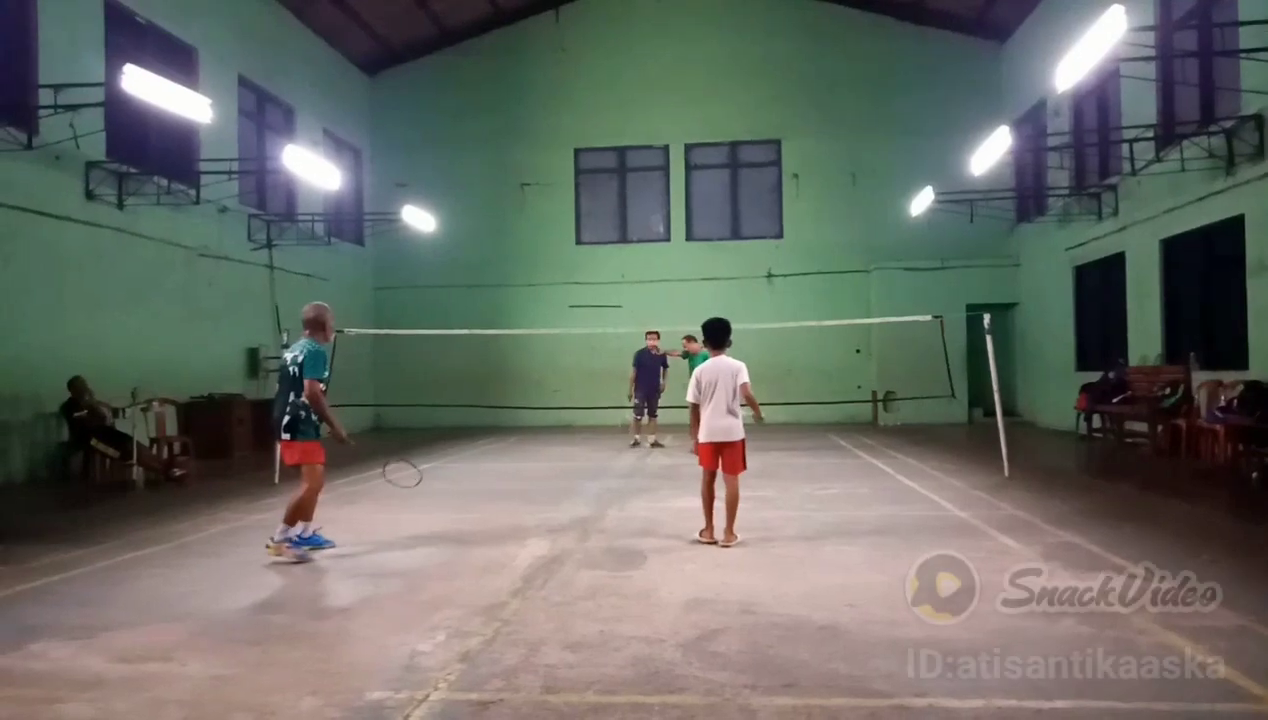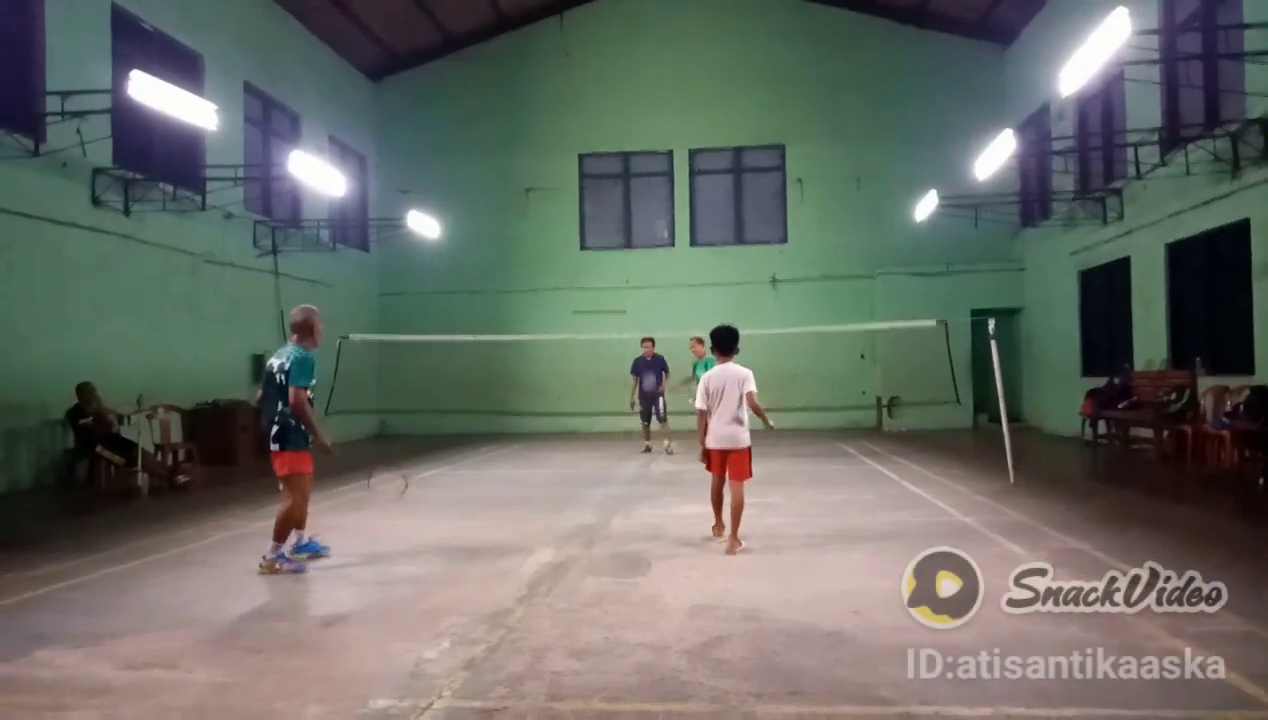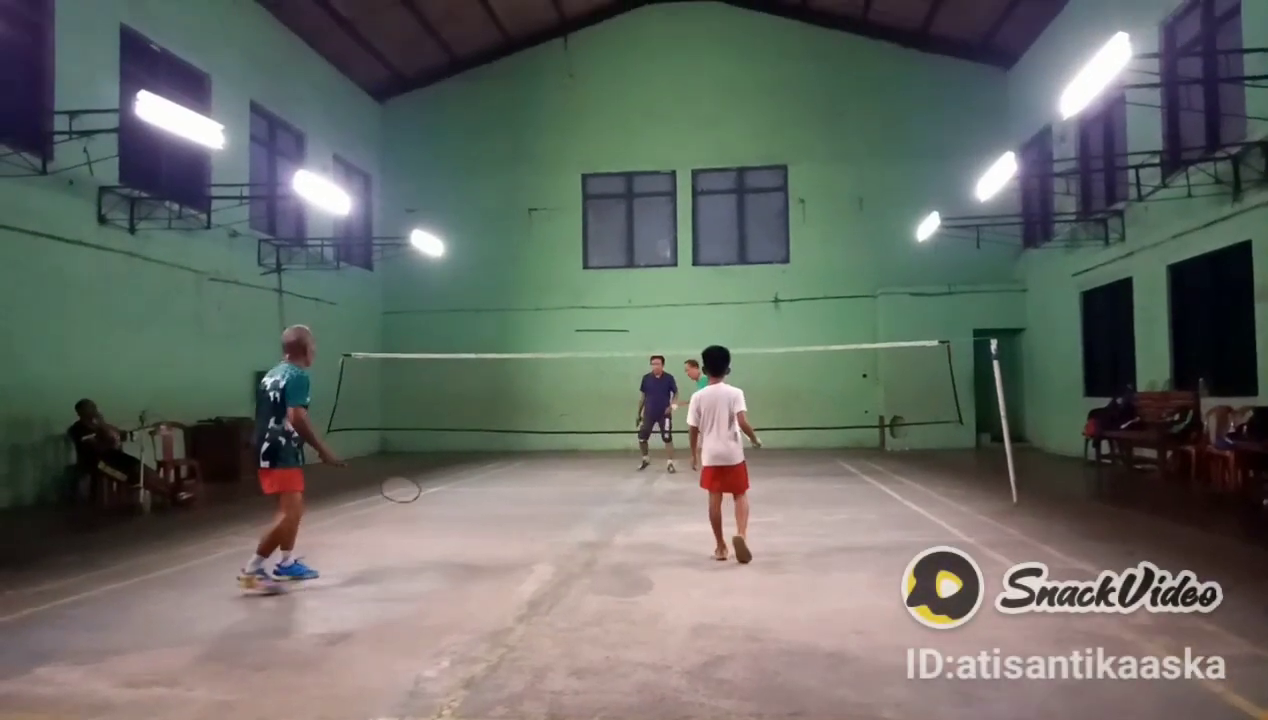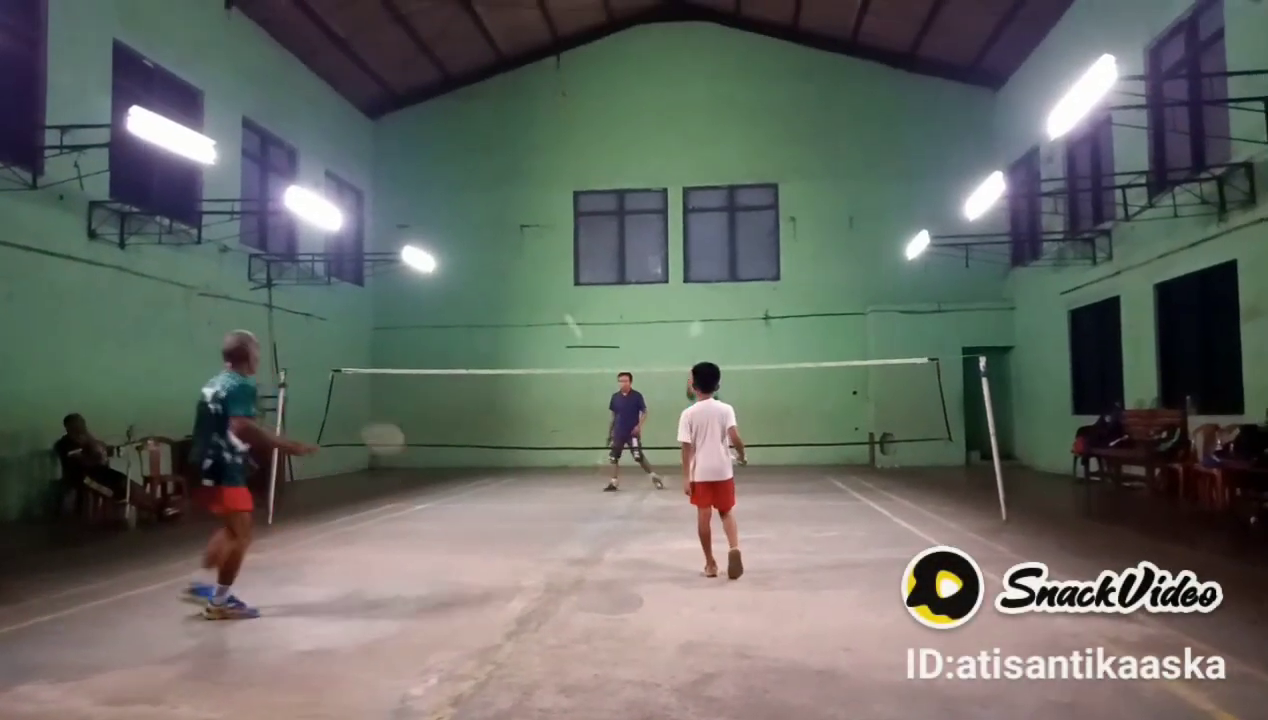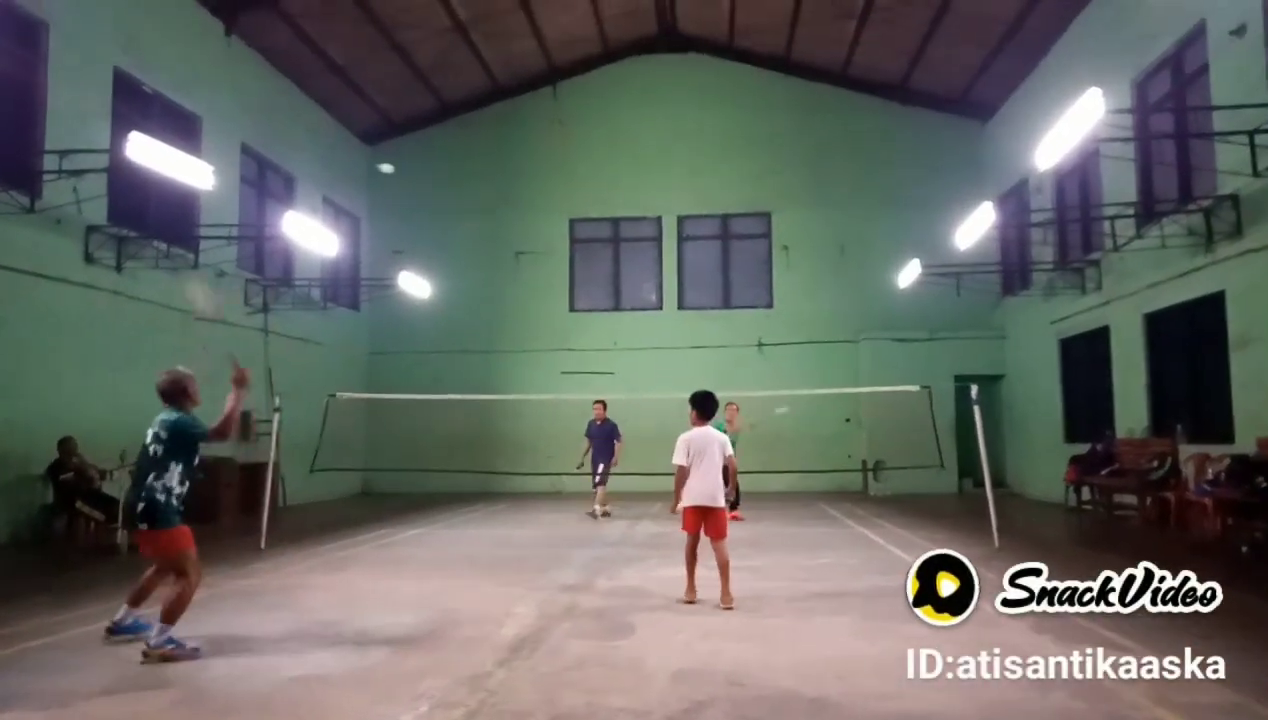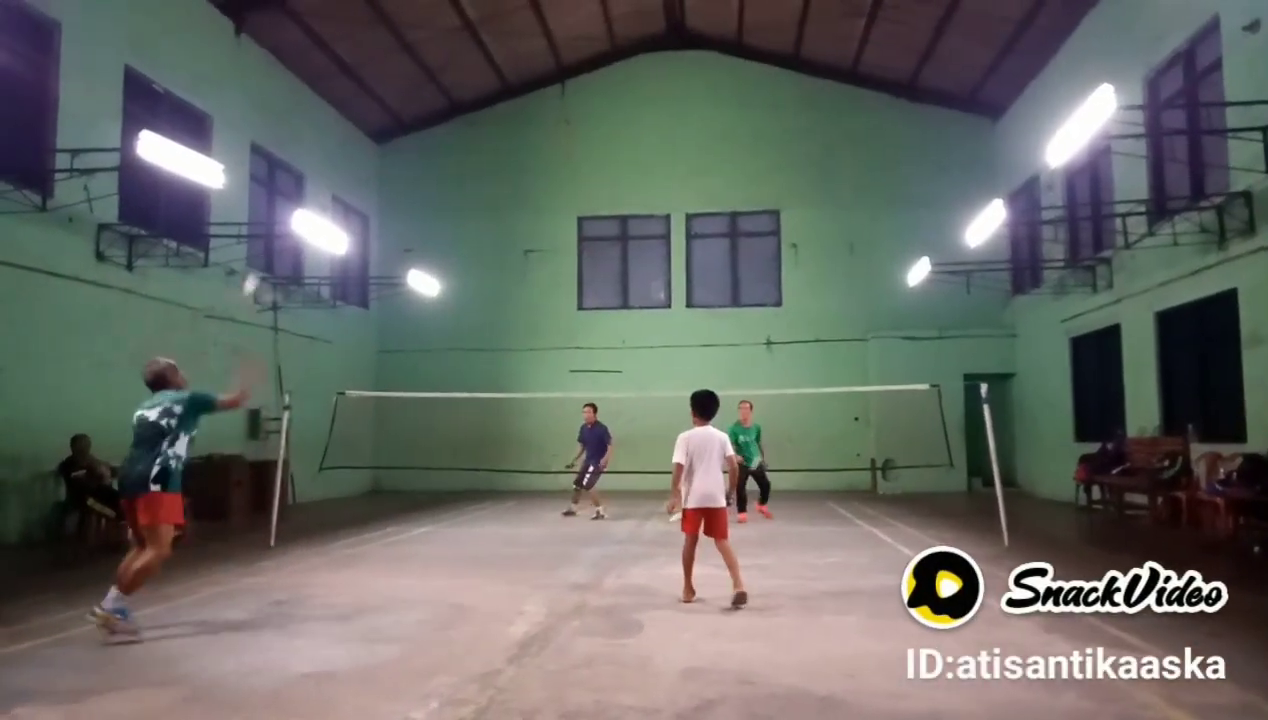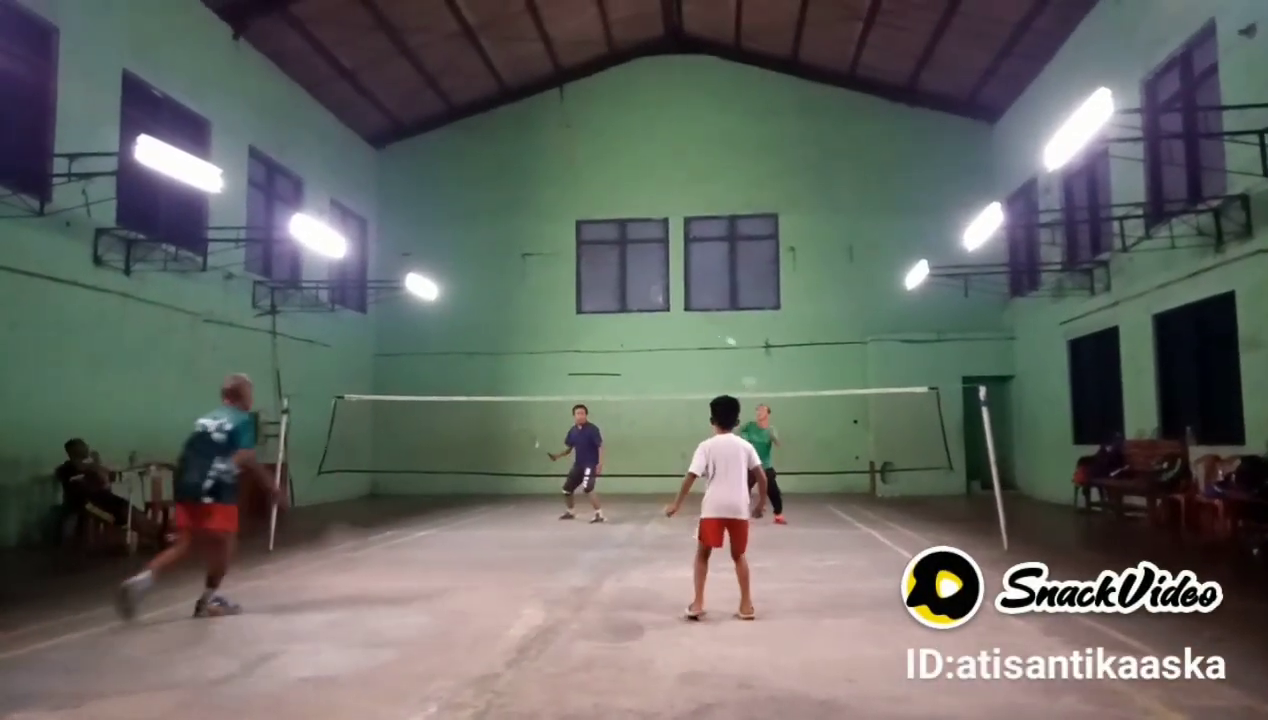
dt=0.5s
person 1, frame 1
left shoulder: (294, 350)
right shoulder: (316, 351)
left elbow: (282, 389)
right elbow: (312, 393)
right wrist: (335, 426)
left hip: (288, 424)
right hip: (300, 427)
left knee: (311, 480)
right knee: (313, 482)
left ankle: (305, 533)
right ankle: (280, 538)
person 1, frame 2
left shoulder: (279, 356)
right shoulder: (303, 357)
left elbow: (261, 397)
right elbow: (297, 401)
right wrist: (318, 435)
left hip: (277, 434)
right hip: (290, 437)
left knee: (302, 488)
right knee: (295, 495)
left ankle: (302, 540)
right ankle: (272, 557)
person 1, frame 3
left shoulder: (272, 375)
right shoulder: (297, 376)
right elbow: (297, 419)
right wrist: (322, 450)
left hip: (270, 451)
right hip: (281, 455)
left knee: (293, 509)
right knee: (289, 513)
left ankle: (286, 563)
right ankle: (252, 570)
person 1, frame 4
left shoulder: (213, 385)
right shoulder: (241, 386)
right elbow: (242, 427)
left wrist: (249, 449)
right wrist: (285, 445)
left hip: (208, 467)
right hip: (225, 470)
left knee: (230, 530)
right knee: (240, 535)
left ankle: (202, 582)
right ankle: (221, 600)
person 1, frame 5
left shoulder: (167, 421)
right shoulder: (180, 423)
right elbow: (223, 431)
right wrist: (237, 390)
left hip: (150, 507)
right hip: (159, 512)
left knee: (165, 567)
right knee: (189, 576)
left ankle: (122, 621)
right ankle: (159, 642)
person 1, frame 6
left shoulder: (143, 410)
right shoulder: (187, 399)
right elbow: (231, 402)
right wrist: (244, 385)
left hip: (132, 481)
right hip: (160, 483)
left knee: (141, 547)
right knee: (159, 549)
left ankle: (113, 607)
right ankle: (111, 605)
person 1, frame 7
left shoulder: (205, 420)
right shoulder: (243, 421)
left elbow: (185, 457)
right elbow: (245, 460)
right wrist: (271, 487)
left hip: (187, 489)
right hip: (215, 493)
left knee: (183, 545)
right knee: (223, 547)
left ankle: (139, 583)
right ankle: (209, 599)
person 2, frame 1
left shoulder: (700, 371)
right shoulder: (738, 366)
left elbow: (694, 408)
right elbow: (747, 395)
left wrist: (695, 436)
right wrist: (758, 413)
left hip: (708, 433)
right hip: (732, 432)
left knee: (708, 479)
right knee: (731, 480)
left ankle: (708, 530)
right ankle: (729, 533)
person 2, frame 2
left shoulder: (707, 378)
right shoulder: (744, 374)
left elbow: (702, 414)
right elbow: (752, 403)
left wrist: (702, 445)
right wrist: (767, 421)
left hip: (715, 439)
right hip: (738, 438)
left knee: (717, 483)
right knee: (737, 487)
left ankle: (719, 526)
right ankle: (733, 538)
person 2, frame 3
left shoulder: (698, 397)
right shoulder: (735, 393)
left elbow: (693, 430)
right elbow: (743, 423)
left wrist: (694, 454)
right wrist: (755, 440)
left hip: (710, 456)
right hip: (733, 455)
left knee: (715, 500)
right knee: (740, 496)
left ankle: (721, 547)
right ankle: (741, 534)
person 2, frame 4
left shoulder: (689, 413)
right shoulder: (726, 409)
left elbow: (686, 447)
right elbow: (735, 438)
left wrist: (686, 477)
right wrist: (742, 456)
left hip: (700, 473)
right hip: (723, 471)
left knee: (704, 516)
right knee: (726, 513)
left ankle: (710, 563)
right ankle: (734, 549)
person 2, frame 5
left shoulder: (686, 438)
right shoulder: (722, 438)
left elbow: (681, 471)
right elbow: (733, 466)
left wrist: (676, 498)
left hip: (692, 498)
right hip: (715, 498)
left knee: (692, 542)
right knee: (719, 545)
left ankle: (691, 589)
right ankle: (726, 594)
person 2, frame 6
left shoulder: (685, 438)
right shoulder: (722, 437)
left elbow: (678, 467)
right elbow: (734, 467)
left wrist: (674, 497)
right wrist: (730, 490)
left hip: (692, 499)
right hip: (716, 498)
left knee: (690, 542)
right knee: (722, 543)
left ankle: (688, 590)
right ankle: (738, 585)
person 2, frame 7
left shoulder: (706, 446)
right shoulder: (745, 446)
left elbow: (691, 477)
right elbow: (762, 477)
left wrist: (677, 503)
right wrist: (761, 503)
left hip: (713, 508)
right hip: (739, 508)
left knee: (703, 554)
right knee: (739, 556)
left ankle: (698, 603)
right ankle: (746, 605)
